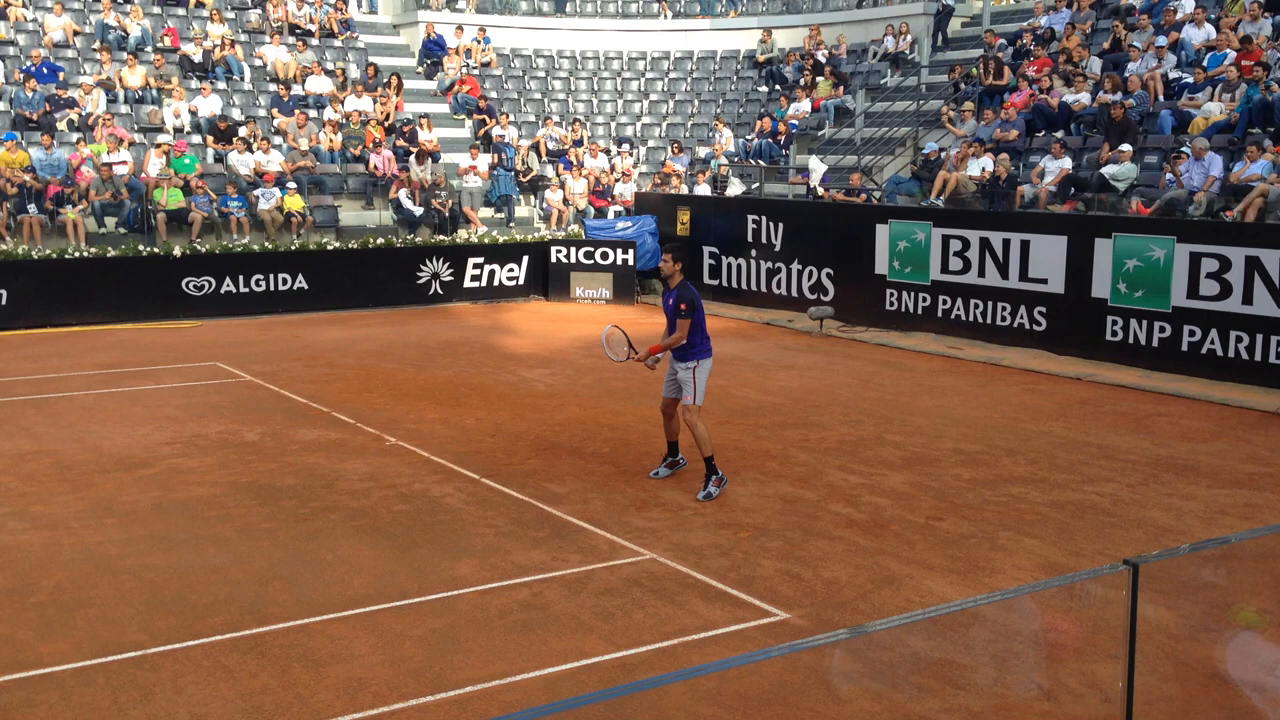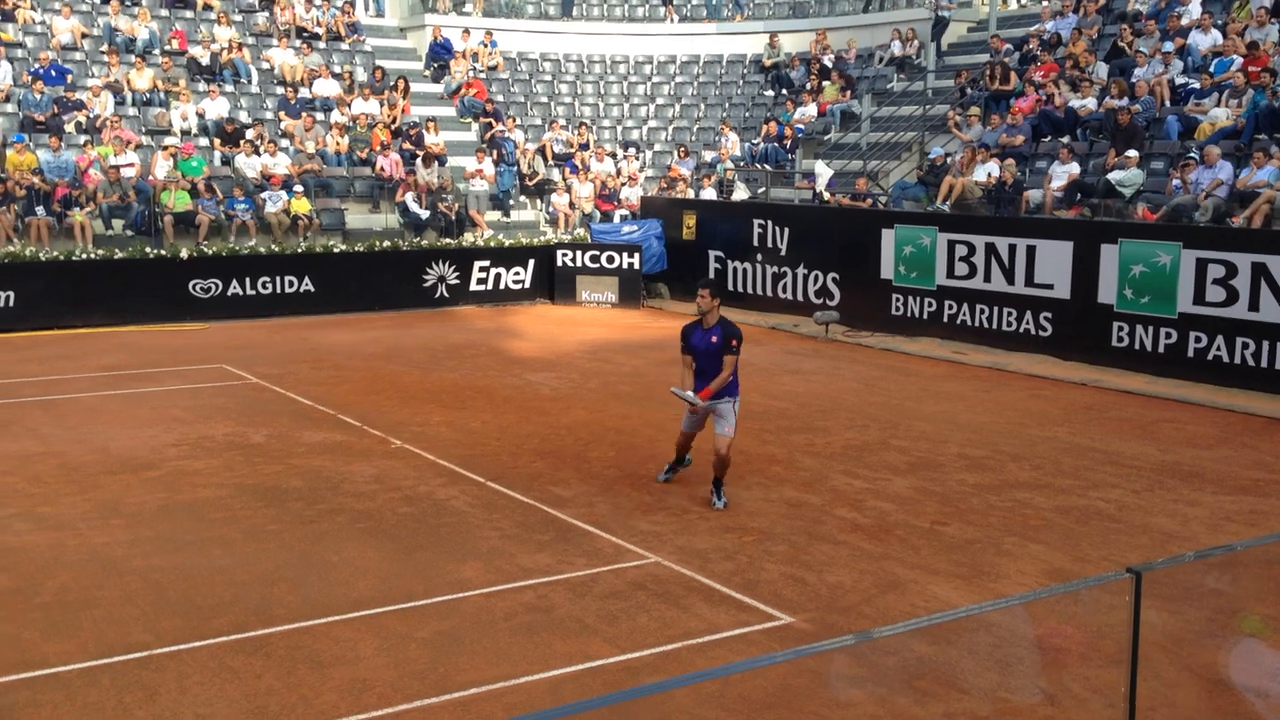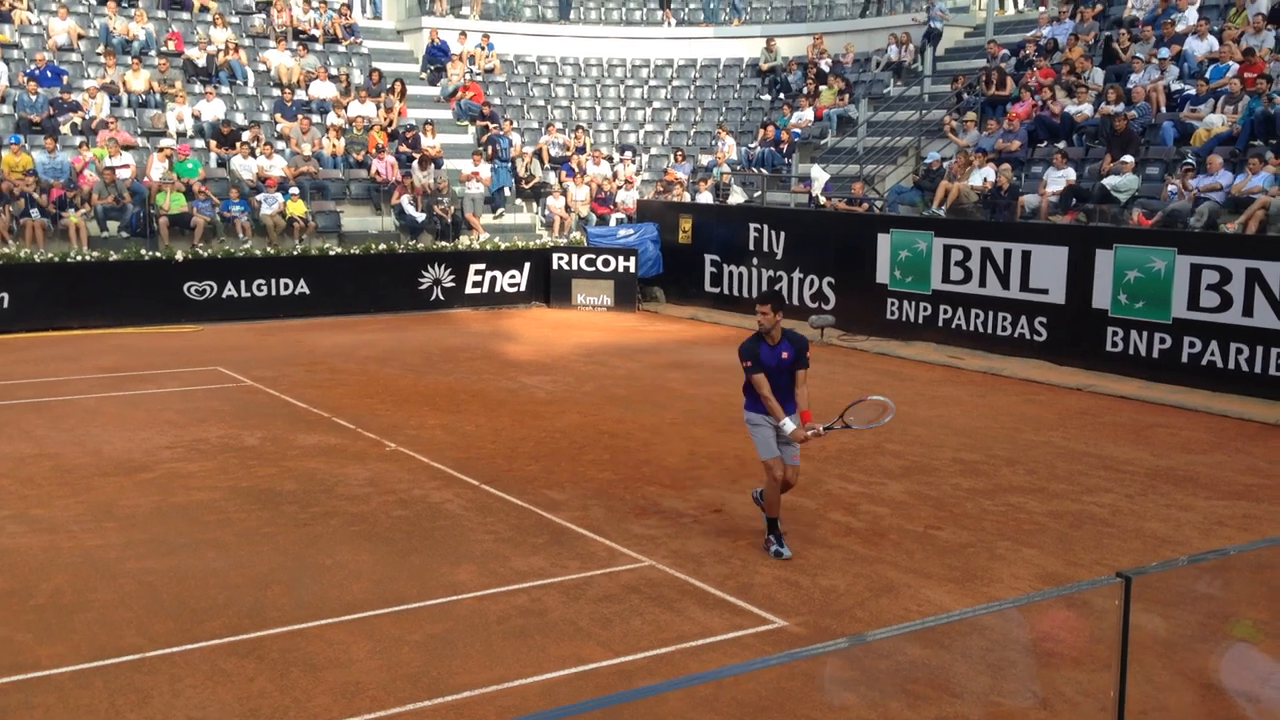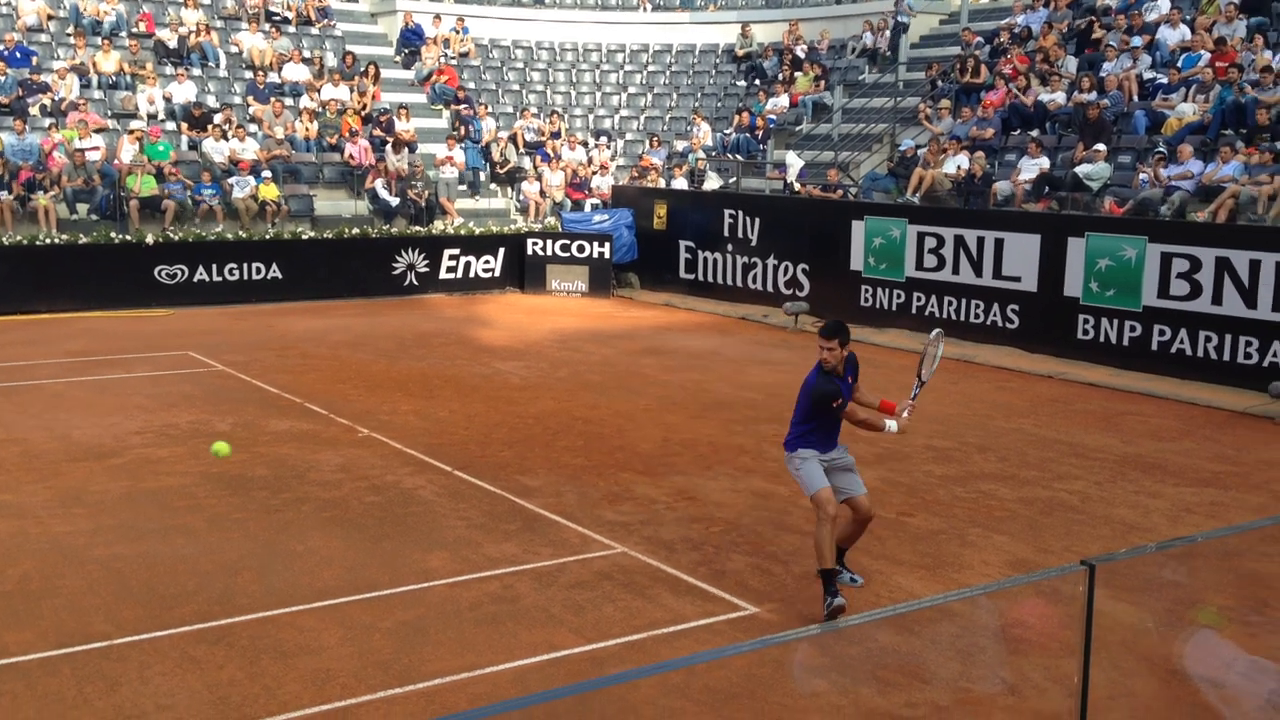
dt=0.4s
person 1, frame 1
left shoulder: (685, 295)
right shoulder: (667, 292)
left elbow: (681, 336)
left wrist: (650, 351)
right wrist: (656, 354)
left hip: (696, 361)
right hip: (677, 360)
left knee: (690, 415)
right knee: (667, 407)
left ankle: (714, 475)
right ankle: (674, 458)
person 1, frame 2
left shoulder: (731, 331)
right shoulder: (689, 331)
left elbow: (727, 373)
right elbow: (687, 368)
left wrist: (704, 396)
left hip: (725, 398)
right hip: (697, 396)
left knee: (722, 451)
right knee: (684, 440)
left ankle: (718, 486)
right ankle: (680, 461)
person 1, frame 3
left shoulder: (799, 342)
right shoulder: (749, 348)
left elbow: (800, 387)
right elbow: (764, 393)
left wrist: (804, 421)
right wrist: (789, 426)
left hip: (789, 415)
right hip: (759, 415)
left knee: (790, 480)
right knee: (776, 476)
left ankle: (764, 496)
right ankle: (772, 534)
person 1, frame 4
left shoulder: (850, 362)
right shoulder: (822, 386)
left elbow: (856, 393)
right elbow: (858, 418)
left wrist: (892, 408)
right wrist: (892, 426)
left hip: (832, 450)
right hip: (804, 452)
left knee: (864, 513)
right knee: (828, 511)
left ankle: (835, 562)
right ankle: (831, 595)
